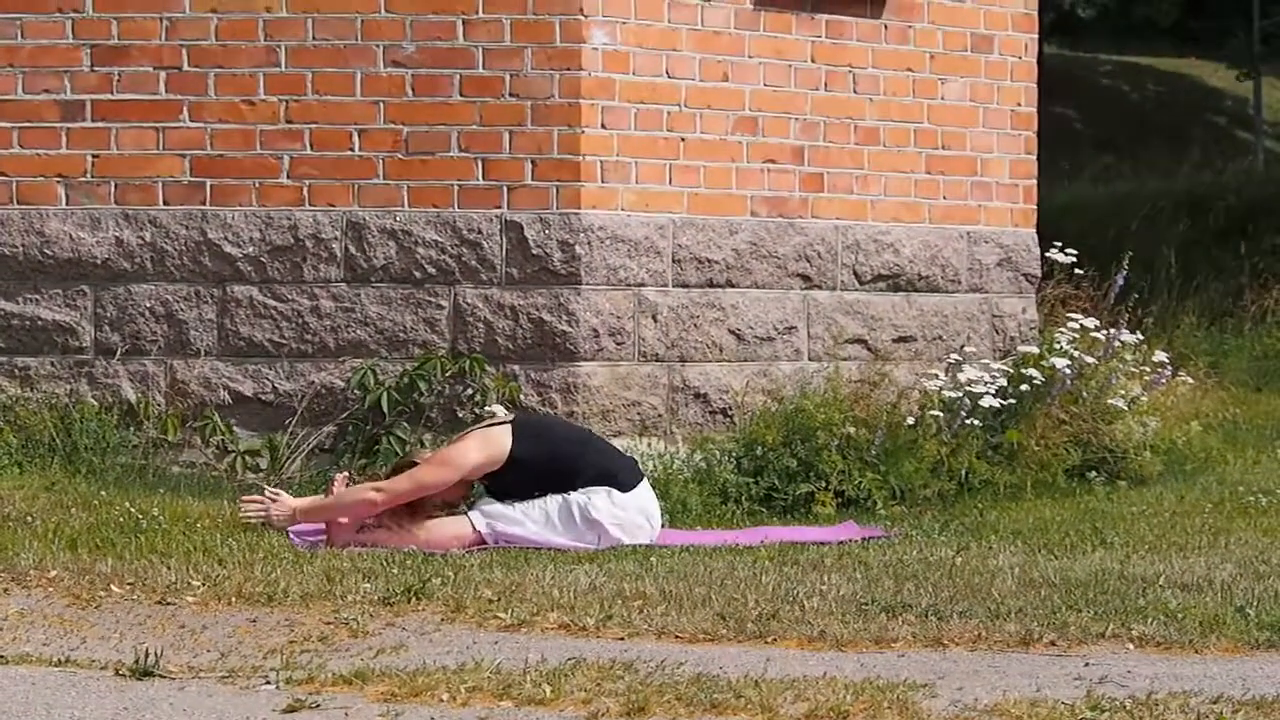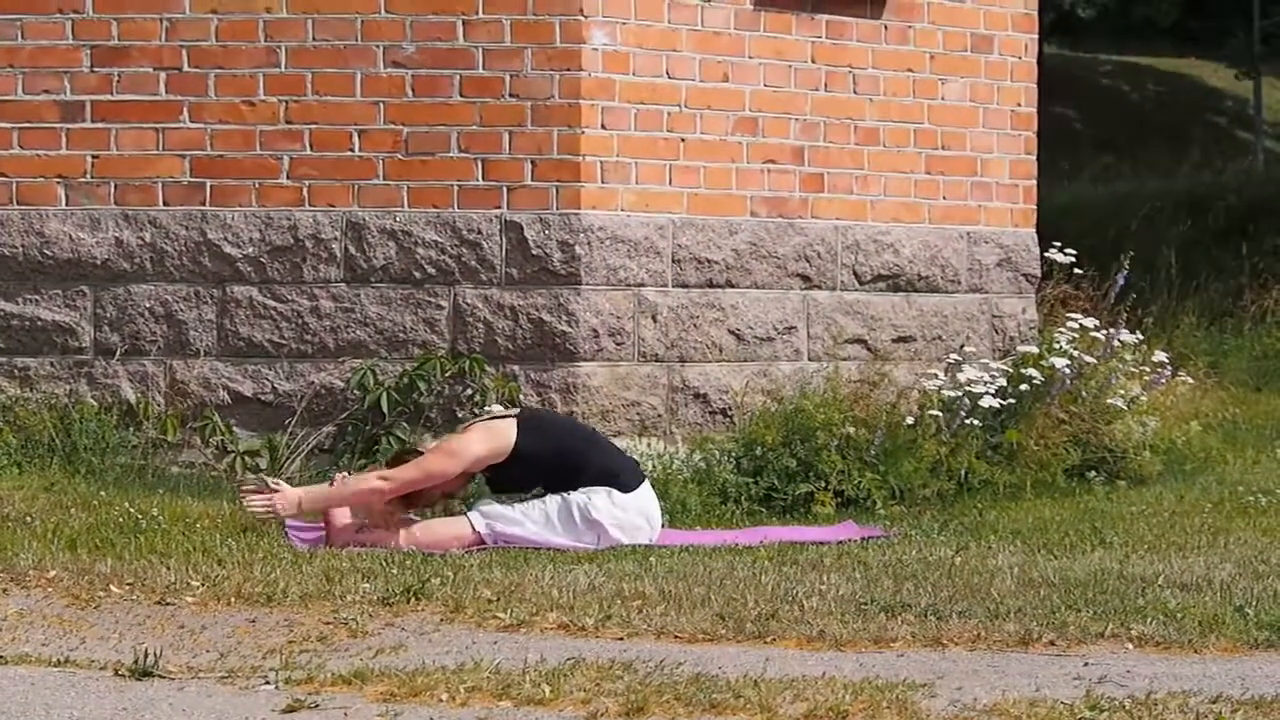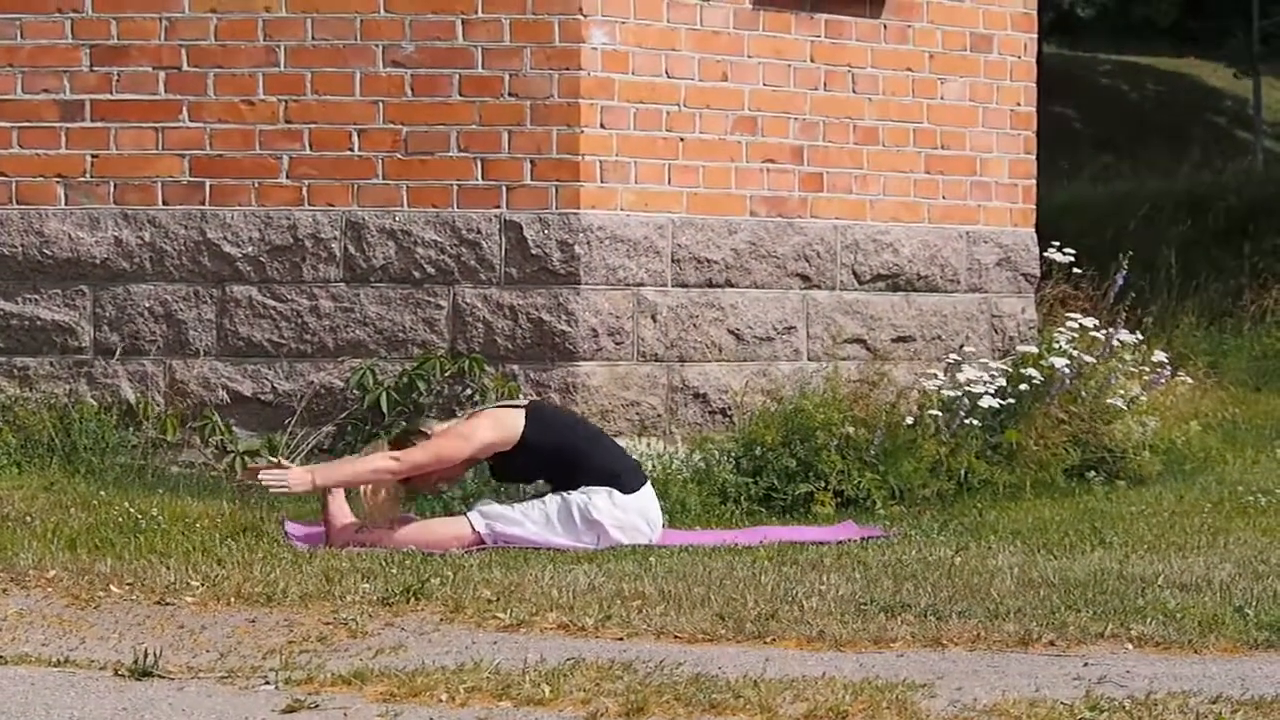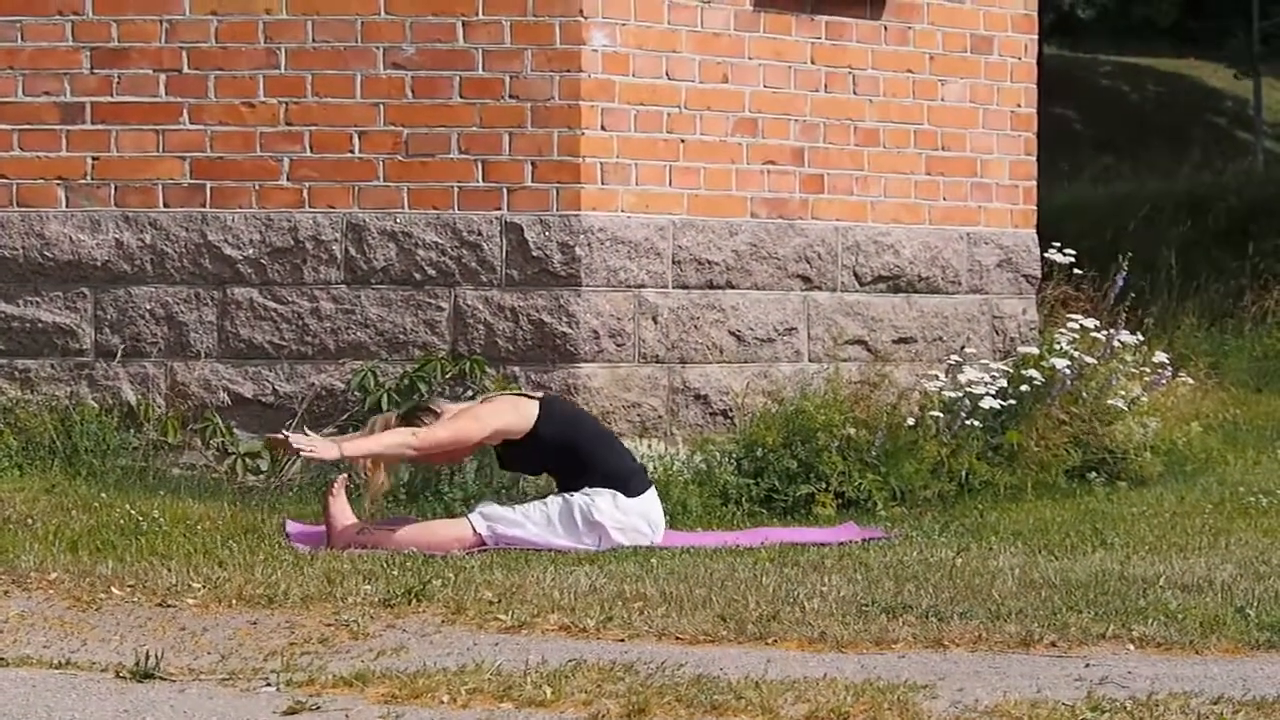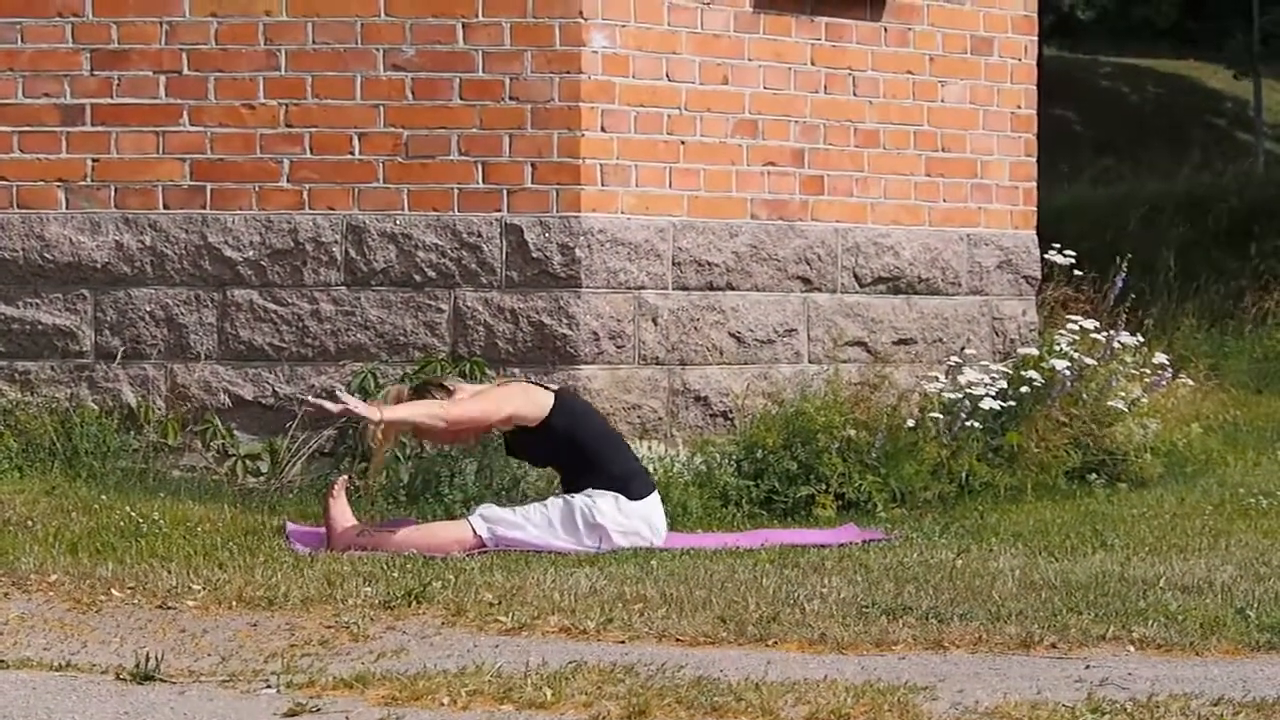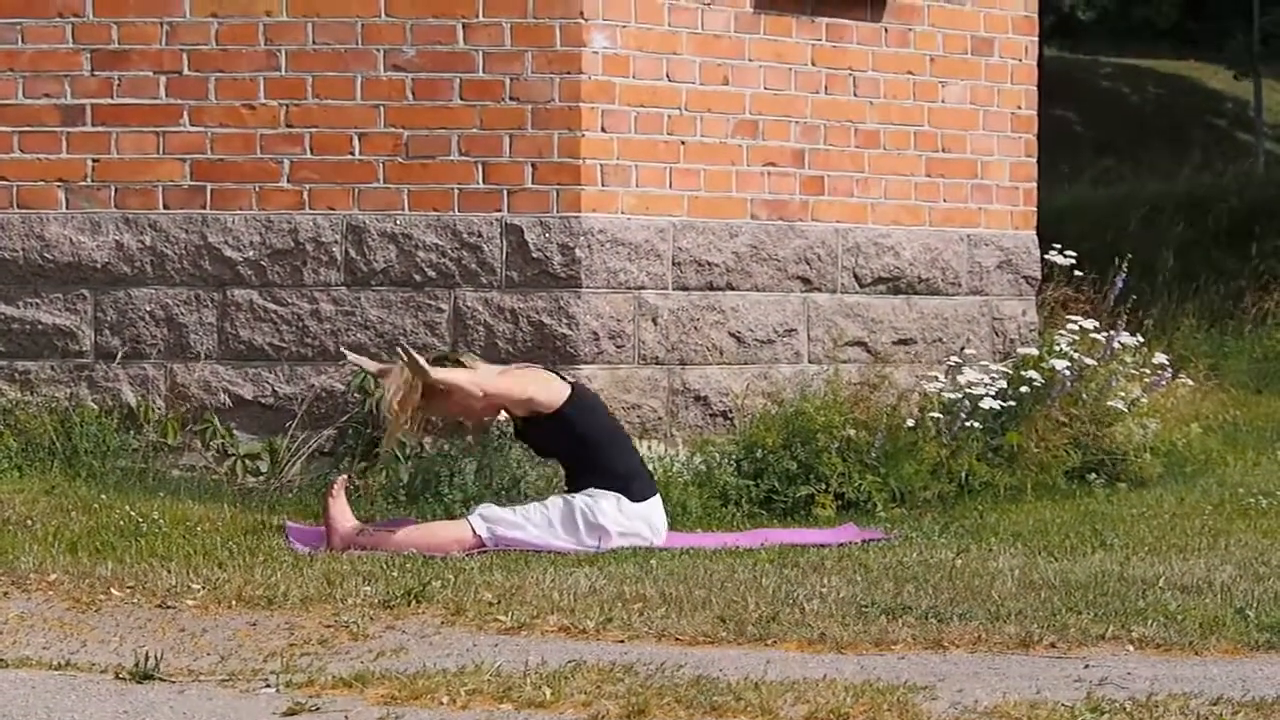
dt=0.1s
person 1, frame 1
left shoulder: (467, 455)
right shoulder: (476, 445)
left elbow: (379, 495)
right elbow: (383, 490)
left wrist: (298, 511)
left hip: (616, 509)
right hip: (615, 504)
left knee: (476, 528)
person 1, frame 2
left shoulder: (470, 445)
right shoulder: (472, 438)
left elbow: (382, 485)
right elbow: (388, 480)
left wrist: (300, 501)
left hip: (616, 511)
right hip: (616, 505)
left knee: (479, 527)
person 1, frame 3
left shoulder: (477, 433)
right shoulder: (480, 426)
left elbow: (393, 464)
right elbow: (391, 459)
left wrist: (312, 477)
right wrist: (317, 475)
left hip: (616, 510)
right hip: (616, 505)
left knee: (478, 528)
person 1, frame 4
left shoulder: (493, 416)
right shoulder: (487, 413)
left elbow: (413, 441)
right elbow: (420, 436)
left wrist: (339, 448)
right wrist: (340, 442)
left hip: (620, 513)
right hip: (617, 507)
left knee: (481, 528)
left ankle: (350, 537)
person 1, frame 5
left shoulder: (510, 401)
right shoulder: (500, 397)
left elbow: (443, 414)
right elbow: (443, 413)
left wrist: (378, 413)
right wrist: (372, 411)
left hip: (621, 513)
right hip: (618, 509)
left knee: (480, 531)
left ankle: (352, 537)
person 1, frame 6
left shoulder: (529, 386)
left elbow: (475, 386)
left wrist: (434, 375)
right wrist: (393, 371)
left hip: (623, 514)
right hip: (612, 511)
left knee: (486, 529)
left ankle: (355, 538)
